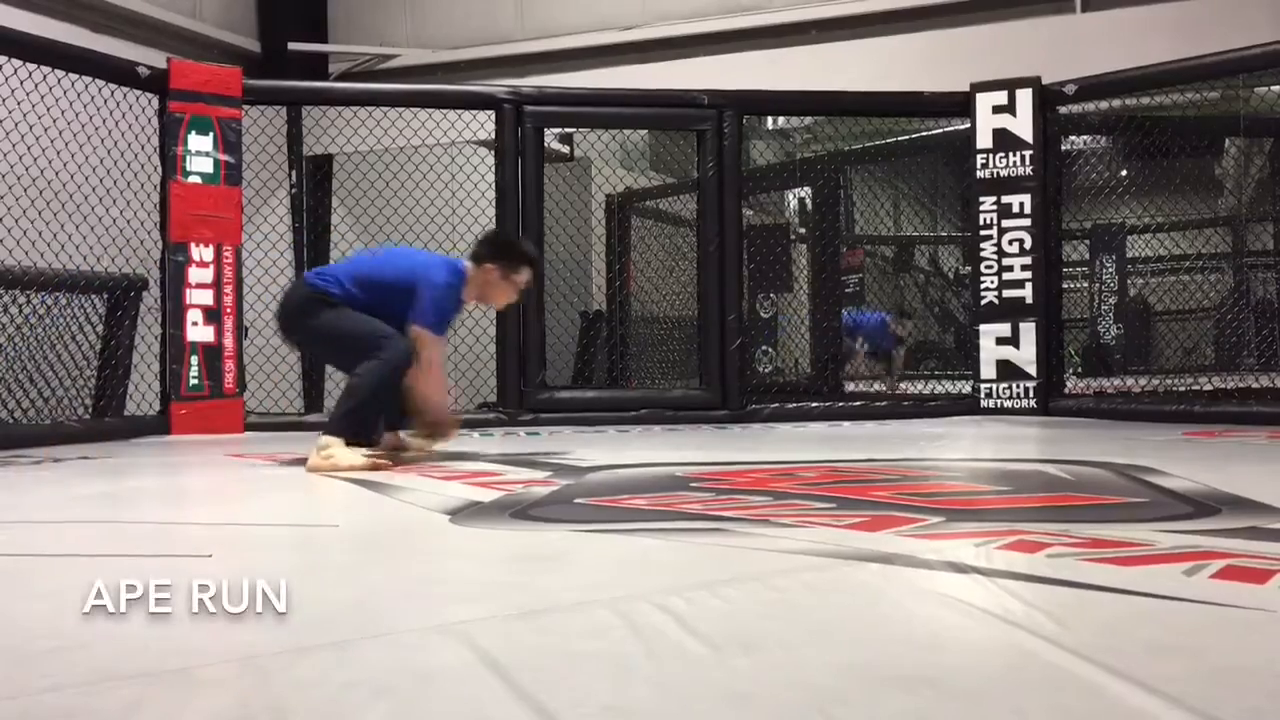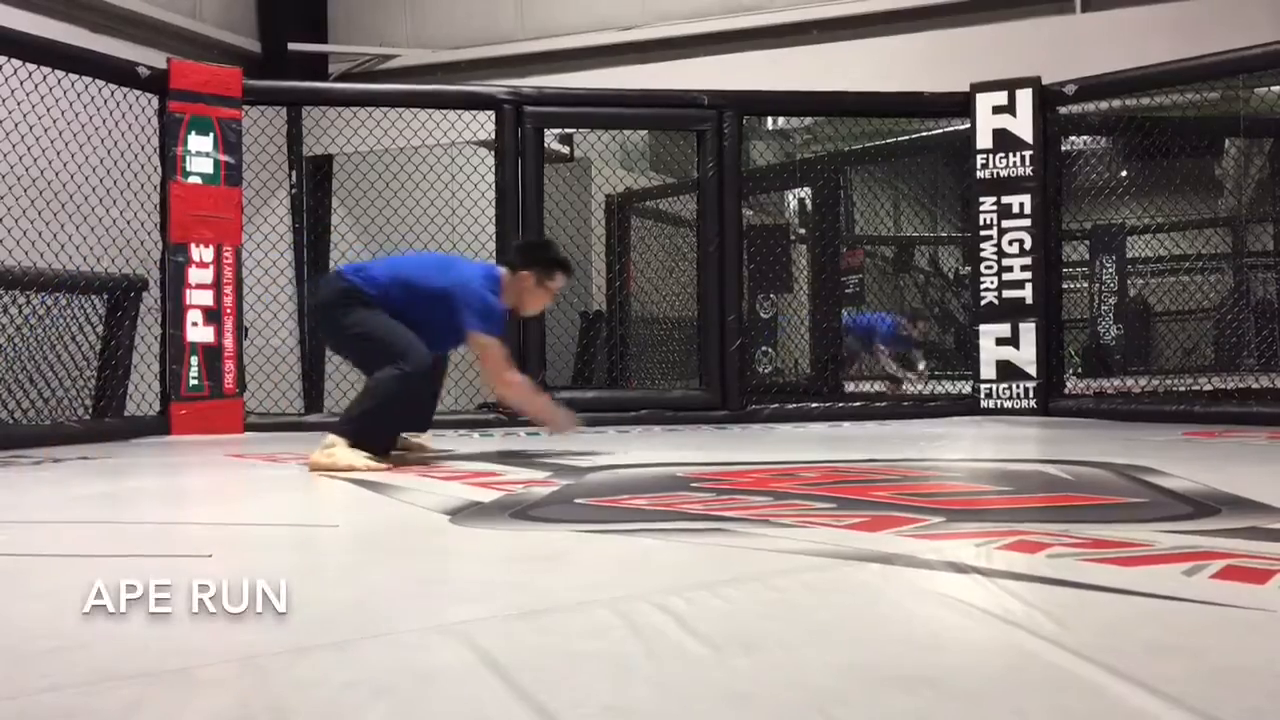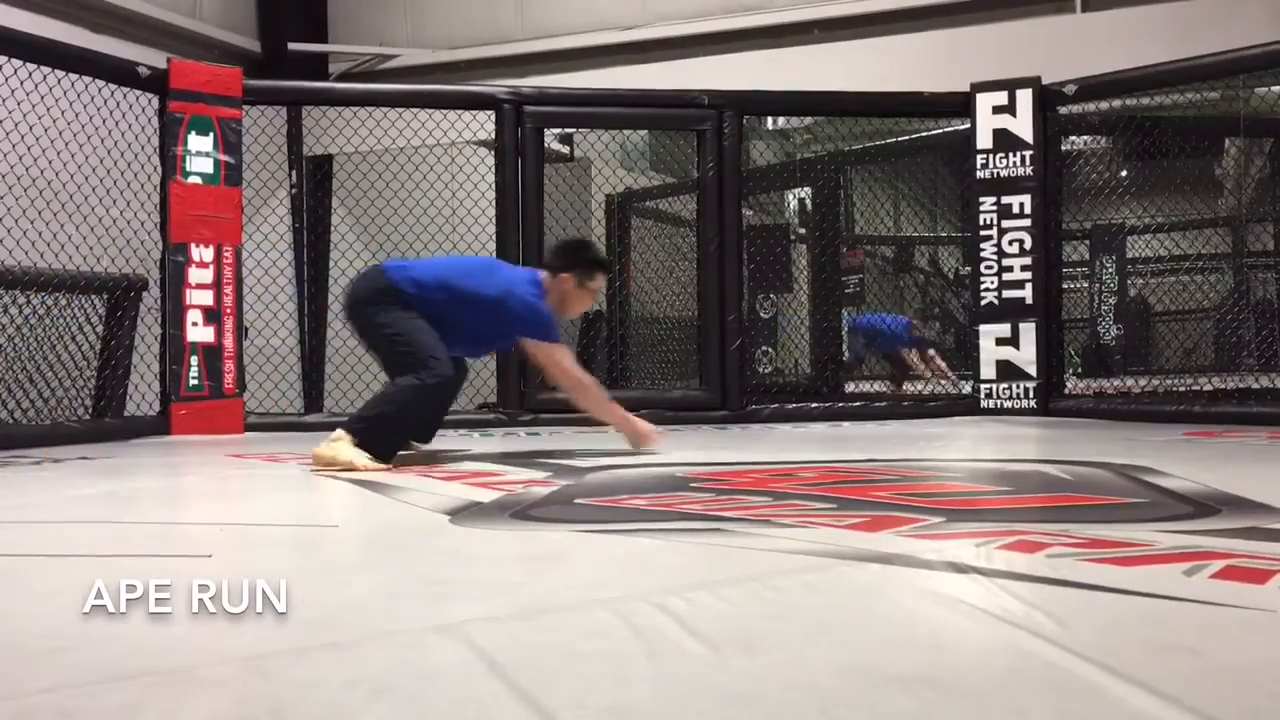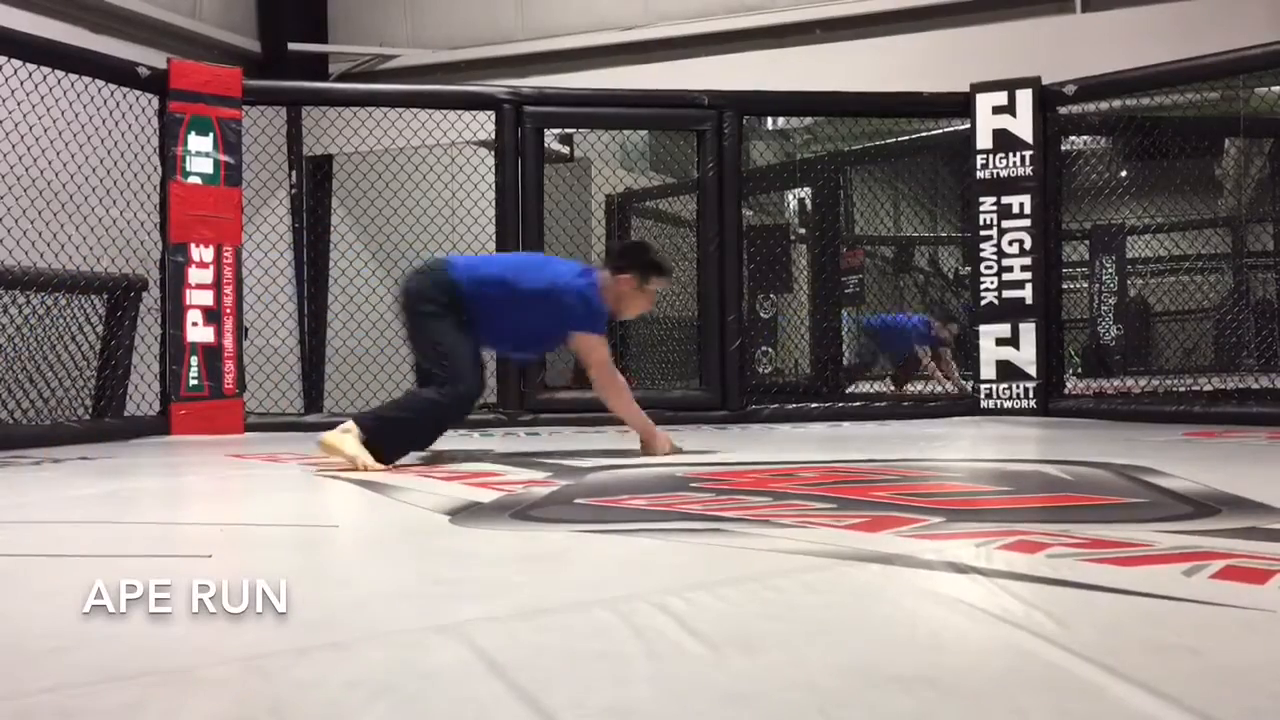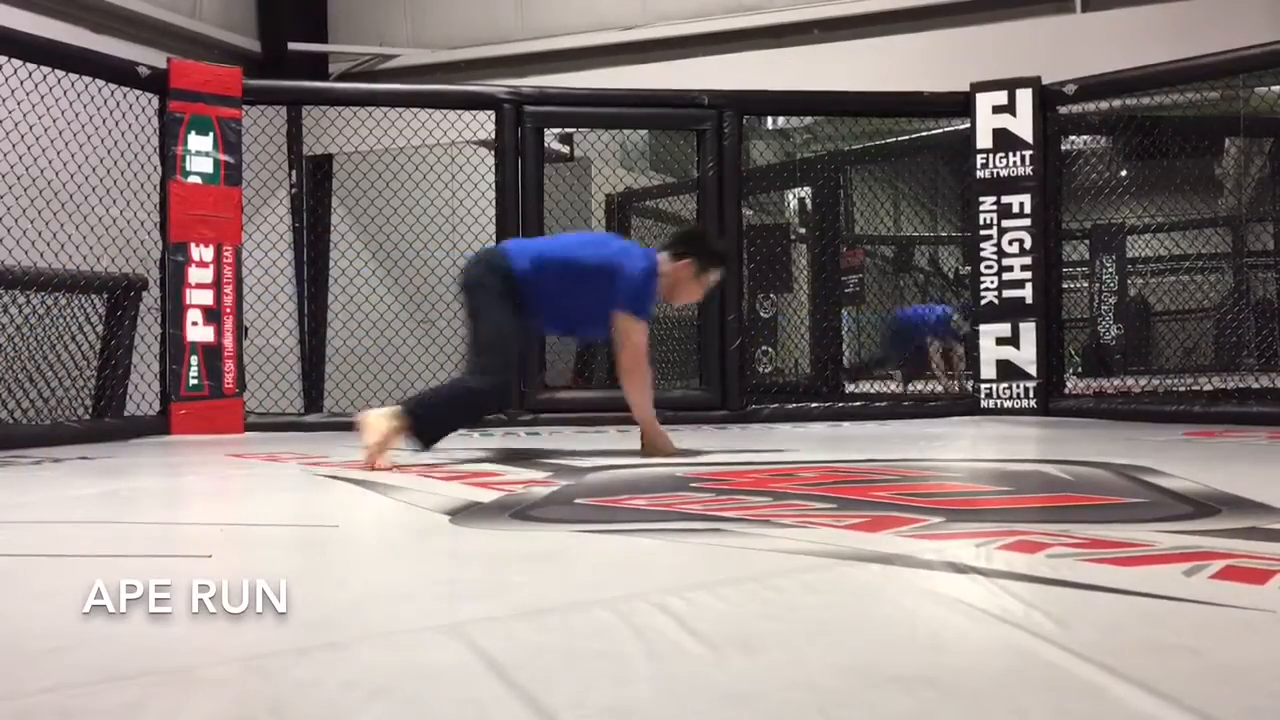
dt=0.1s
person 1, frame 1
left shoulder: (450, 276)
right shoulder: (440, 284)
left elbow: (423, 370)
right elbow: (424, 372)
right wrist: (442, 419)
left hip: (327, 306)
right hip: (307, 306)
right knee: (391, 354)
left ankle: (384, 436)
right ankle: (330, 446)
person 1, frame 2
left shoulder: (486, 282)
right shoulder: (481, 294)
left elbow: (501, 374)
right elbow: (503, 380)
right wrist: (553, 415)
left hip: (354, 300)
right hip: (340, 301)
left knee: (429, 360)
right knee: (413, 363)
left ankle: (386, 436)
right ankle: (337, 446)
person 1, frame 3
left shoulder: (528, 287)
right shoulder: (524, 299)
left elbow: (565, 375)
right elbow: (571, 379)
right wrist: (629, 424)
left hip: (390, 297)
right hip: (374, 302)
left knee: (448, 372)
right knee: (435, 375)
right ankle: (340, 442)
person 1, frame 4
left shoulder: (579, 284)
right shoulder: (586, 293)
left elbow: (599, 373)
right elbow: (605, 376)
right wrist: (648, 432)
left hip: (442, 290)
right hip: (436, 295)
left knee: (453, 384)
right knee: (458, 388)
right ankle: (350, 435)
person 1, frame 5
left shoulder: (637, 271)
right shoulder: (637, 273)
left elbow: (629, 364)
right elbow: (633, 364)
left wrist: (649, 429)
right wrist: (652, 431)
left hip: (501, 282)
right hip: (495, 283)
left knee: (497, 373)
right knee: (495, 379)
right ankle: (393, 420)
